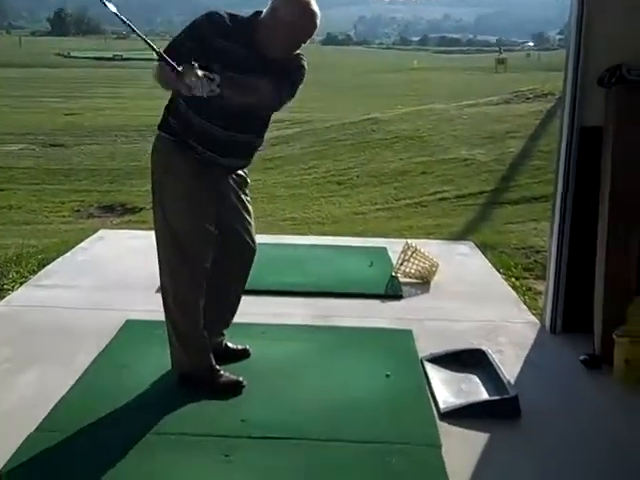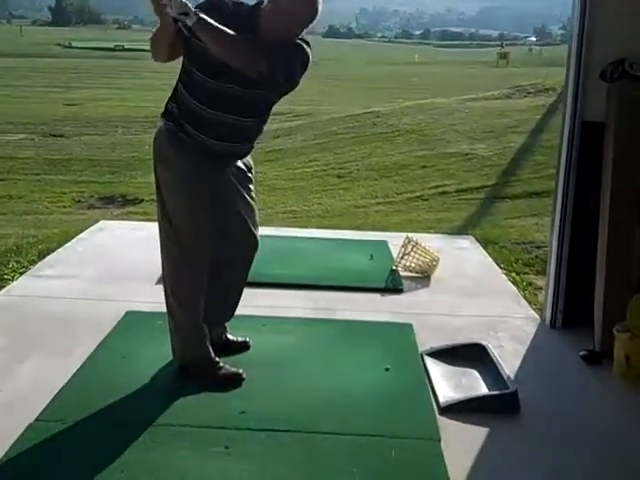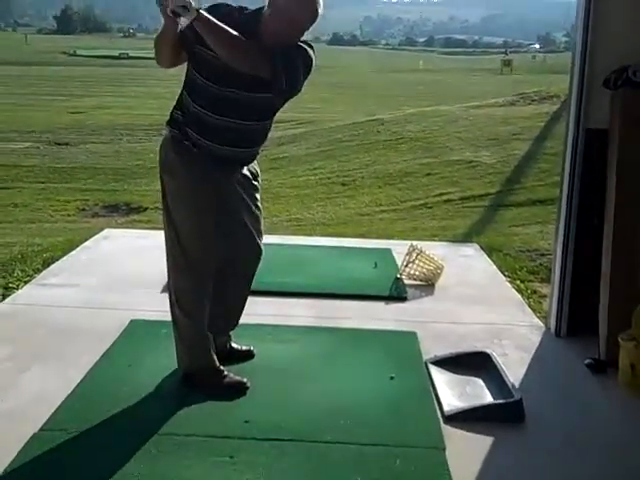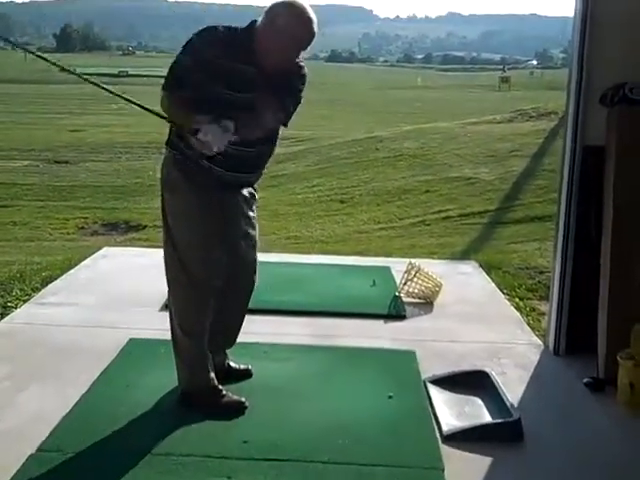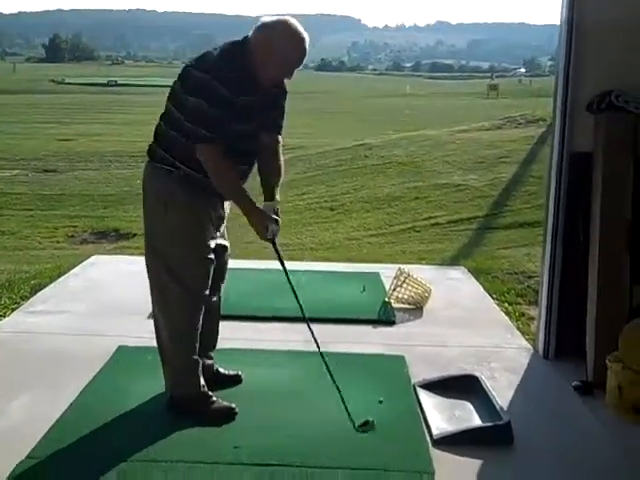
dt=0.3s
person 1, frame 1
left shoulder: (291, 67)
left elbow: (259, 93)
right elbow: (162, 72)
left wrist: (214, 85)
right wrist: (183, 79)
left hip: (228, 167)
right hip: (181, 158)
left knee: (239, 250)
right knee: (188, 260)
left ankle: (210, 337)
right ankle: (193, 363)
person 1, frame 2
left shoulder: (295, 54)
left elbow: (246, 59)
right elbow: (161, 53)
left hip: (233, 158)
right hip: (182, 149)
left knee: (240, 243)
right knee: (189, 251)
left ankle: (212, 330)
right ankle: (193, 354)
person 1, frame 3
left shoulder: (299, 57)
left elbow: (246, 59)
right elbow: (166, 60)
left hip: (239, 165)
right hip: (189, 157)
left knee: (244, 252)
right knee: (194, 259)
left ankle: (218, 339)
right ankle: (198, 363)
person 1, frame 4
left shoulder: (292, 74)
right shoulder: (210, 45)
left elbow: (267, 118)
right elbow: (171, 99)
left wrist: (228, 130)
right wrist: (200, 126)
left hip: (238, 183)
right hip: (191, 177)
left knee: (240, 272)
right knee: (196, 278)
left ankle: (214, 357)
right ankle: (197, 383)
person 1, frame 5
left shoulder: (271, 87)
right shoulder: (209, 75)
left elbow: (270, 142)
right elbow: (209, 153)
left wrist: (272, 198)
right wrist: (251, 210)
left hip: (210, 187)
right hip: (174, 185)
left knee: (209, 277)
right knee: (182, 287)
left ankle: (200, 364)
right ankle: (185, 389)
